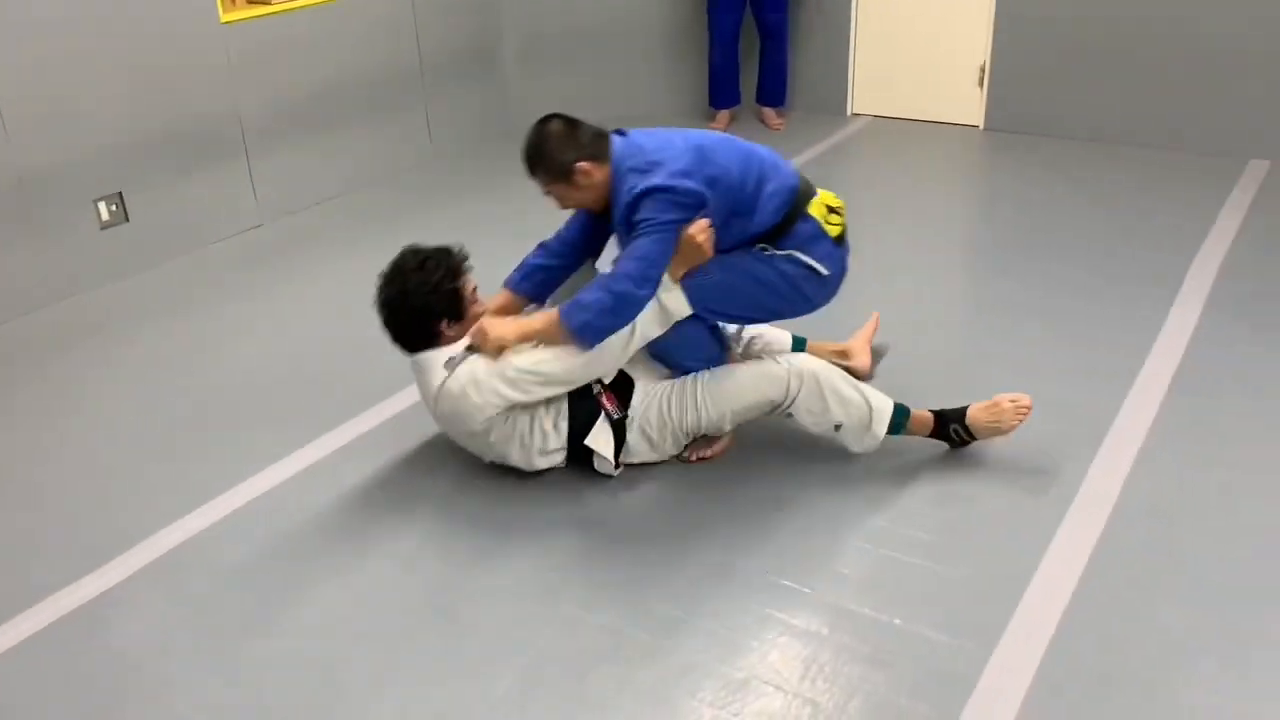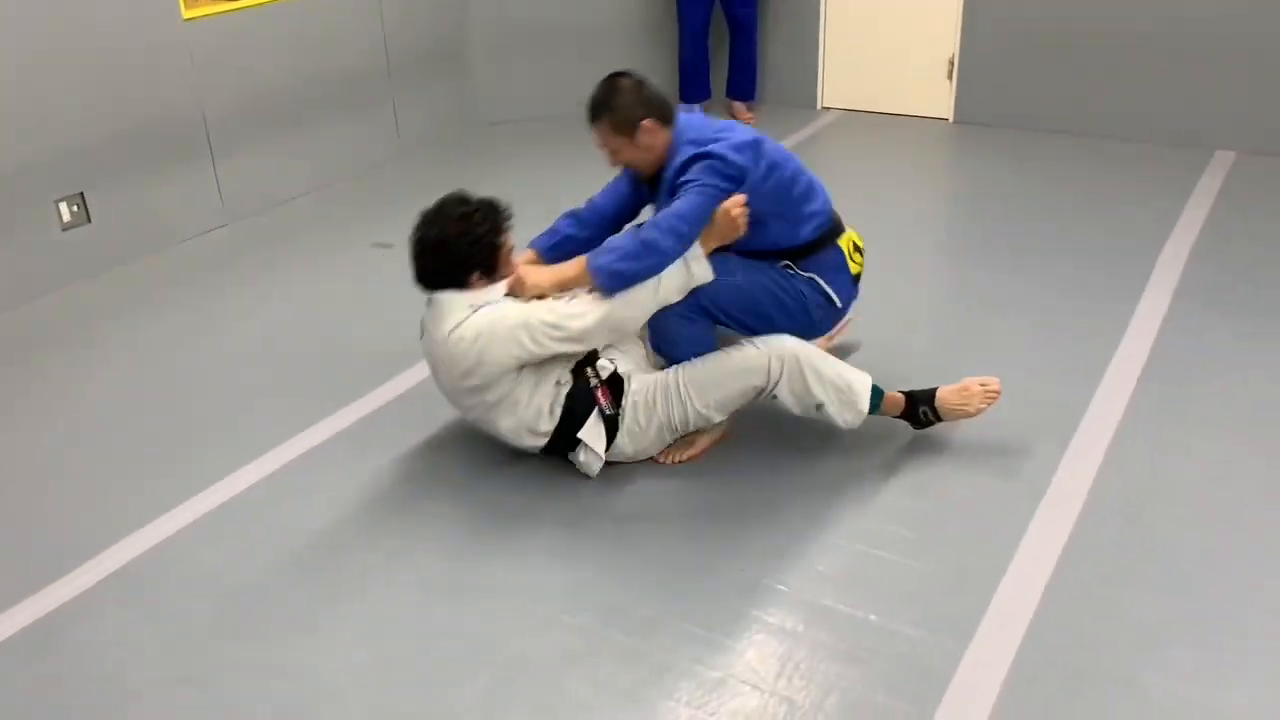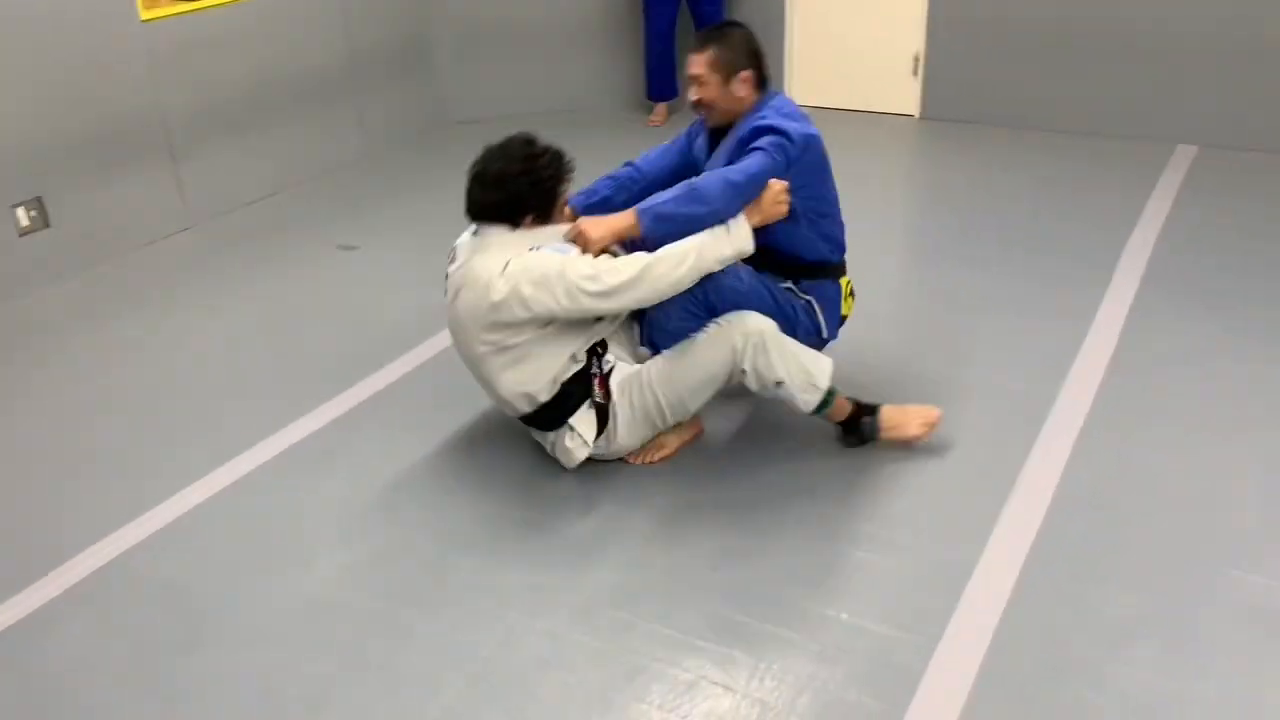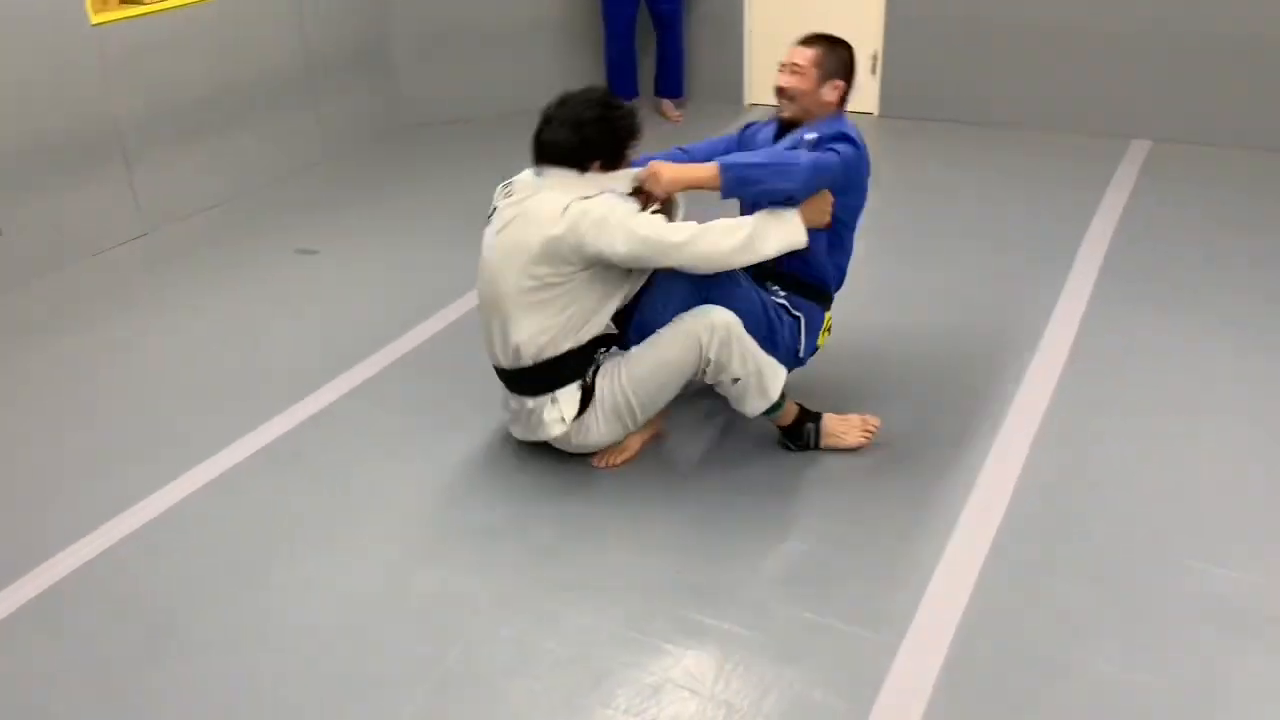
dt=0.1s
person 1, frame 1
left shoulder: (443, 355)
right shoulder: (465, 383)
right elbow: (596, 352)
right wrist: (677, 272)
left hip: (607, 385)
right hip: (629, 425)
right knee: (795, 378)
left ankle: (836, 356)
right ankle: (947, 425)
person 1, frame 2
left shoulder: (447, 313)
right shoulder: (480, 335)
right elbow: (612, 315)
right wrist: (706, 244)
left hip: (604, 378)
right hip: (616, 424)
right knee: (777, 358)
right ankle: (917, 407)
person 1, frame 3
left shoulder: (472, 248)
right shoulder: (518, 279)
right elbow: (647, 279)
right wrist: (746, 222)
right hip: (596, 425)
right knee: (745, 333)
right ankle: (859, 420)
person 1, frame 4
left shoulder: (518, 191)
right shoulder: (580, 216)
right elbow: (704, 249)
right wrist: (798, 220)
right hip: (567, 415)
right knee: (713, 327)
right ankle: (800, 426)
person 2, frame 1
left shoulder: (660, 191)
right shoulder: (619, 162)
left elbow: (624, 292)
right elbow: (565, 250)
left wrist: (520, 331)
right wrist: (493, 313)
left hip: (805, 254)
right hip: (766, 238)
person 2, frame 2
left shoulder: (715, 161)
right shoulder: (659, 152)
left elbow: (662, 242)
right elbow: (596, 219)
left wrist: (555, 278)
right wrist: (521, 268)
left hip: (815, 284)
right hip: (767, 264)
person 2, frame 3
left shoulder: (781, 136)
right shoulder: (711, 130)
left elbow: (721, 194)
right elbow: (639, 177)
left wrist: (615, 226)
left hip: (809, 301)
right hip: (756, 274)
person 2, frame 4
left shoulder: (843, 151)
right shoulder: (761, 135)
left elbow: (791, 175)
right elbow: (689, 157)
left wrist: (687, 175)
left hip: (788, 321)
right hip: (749, 287)
